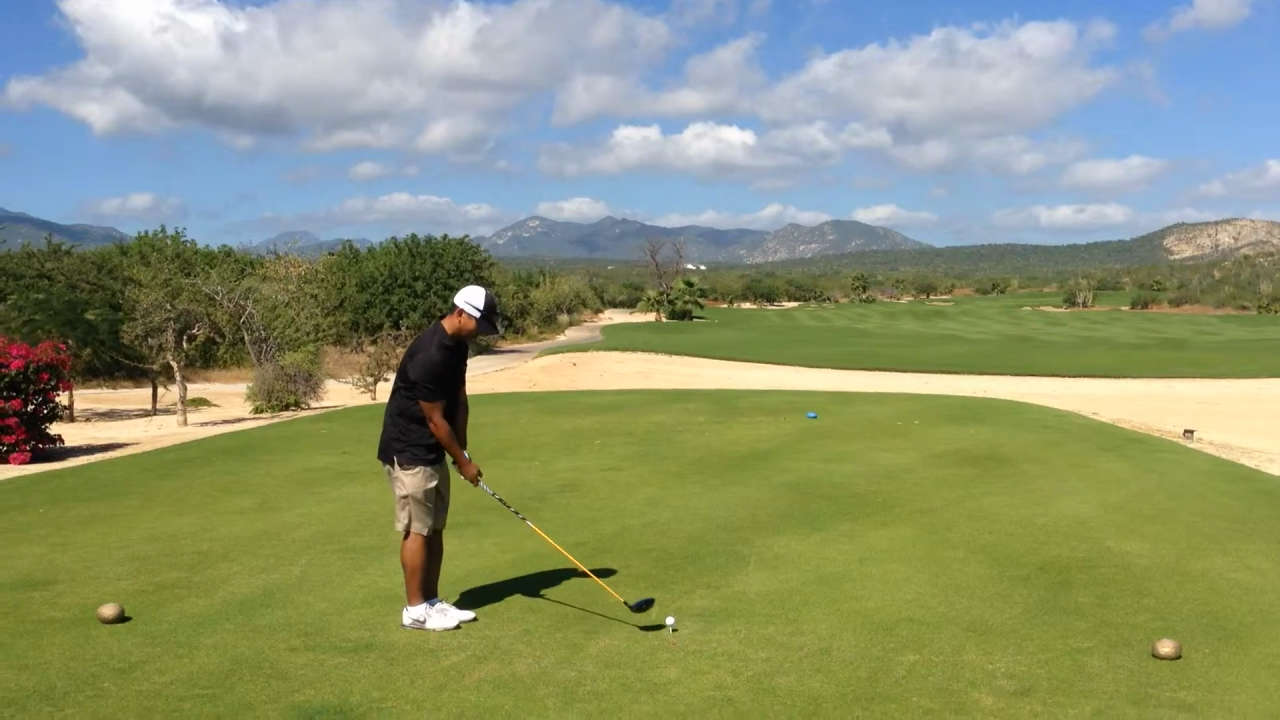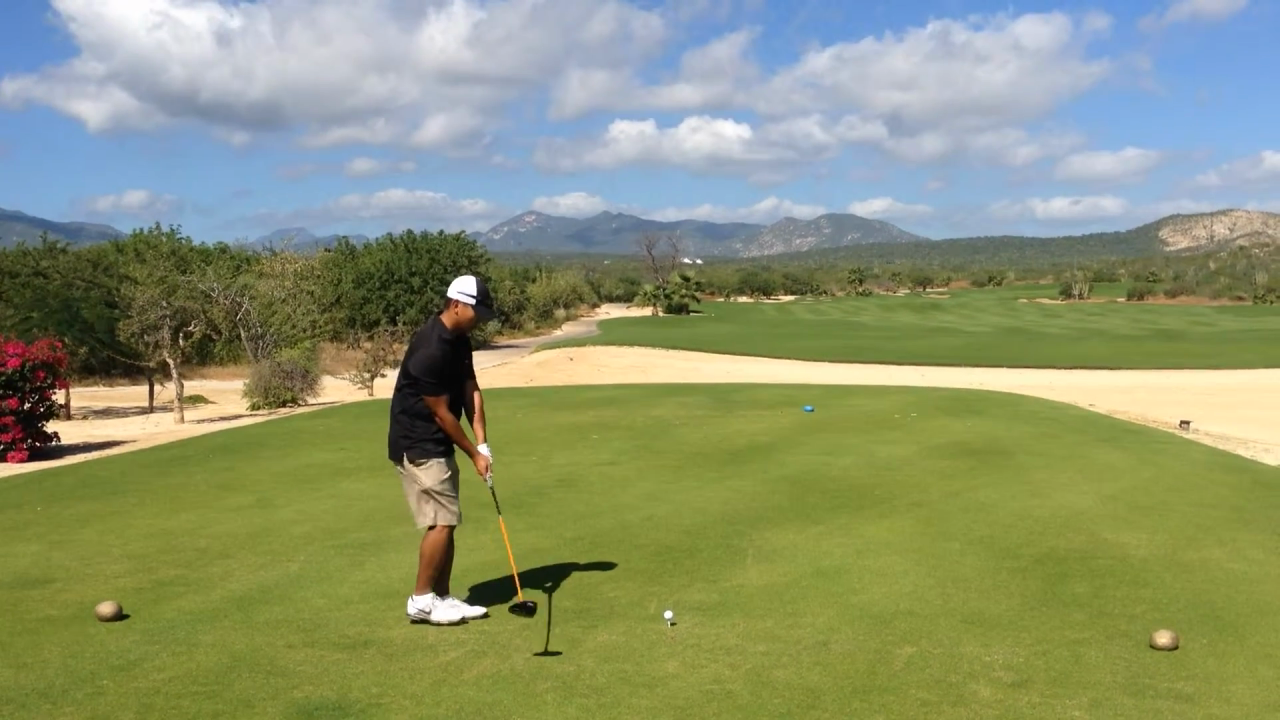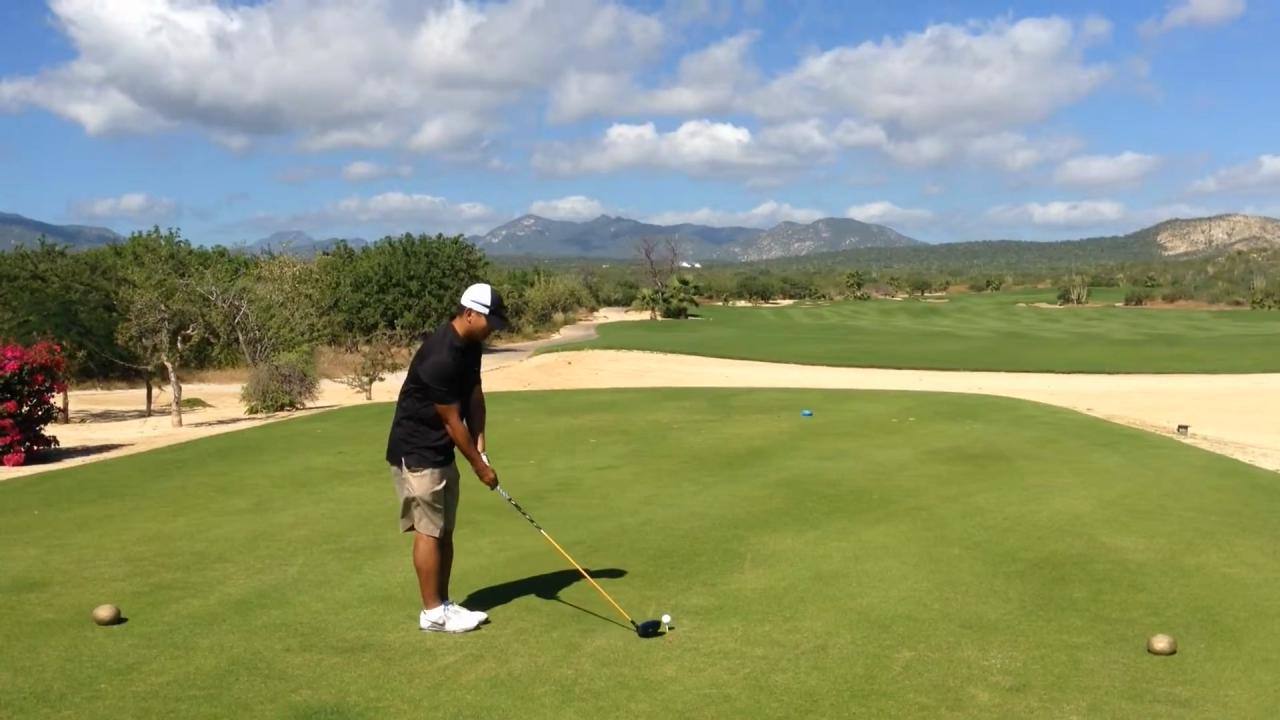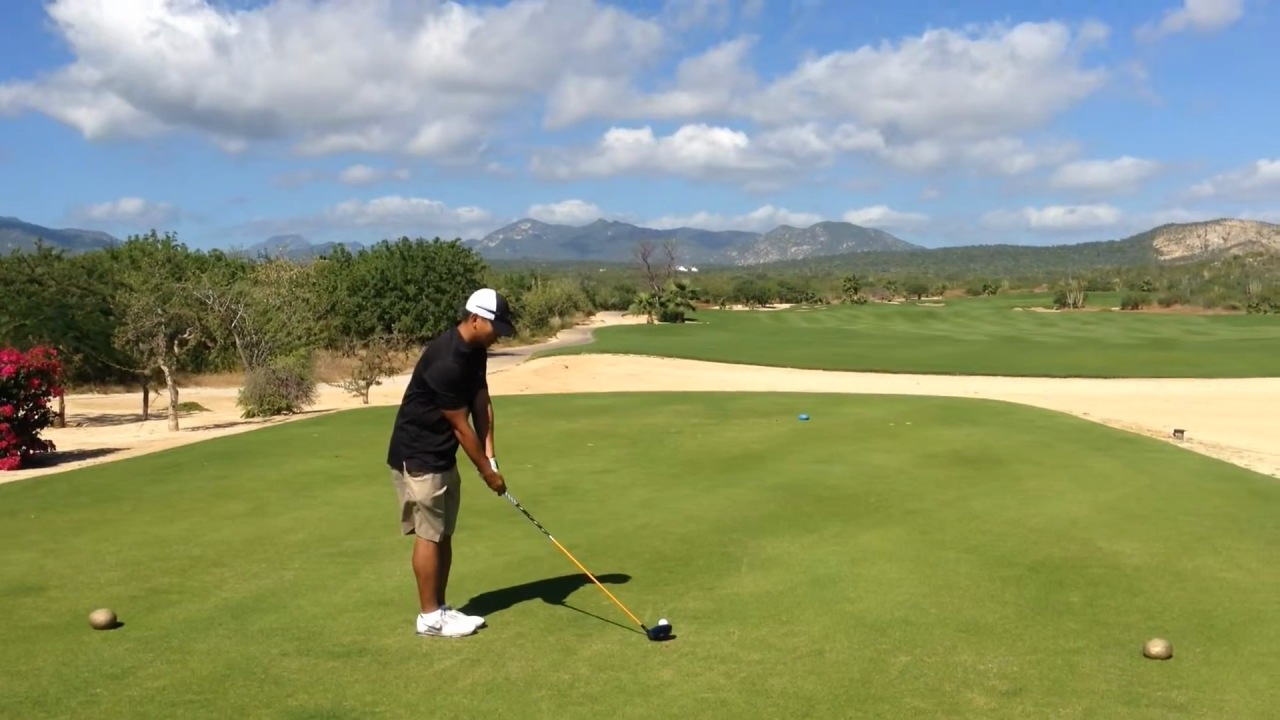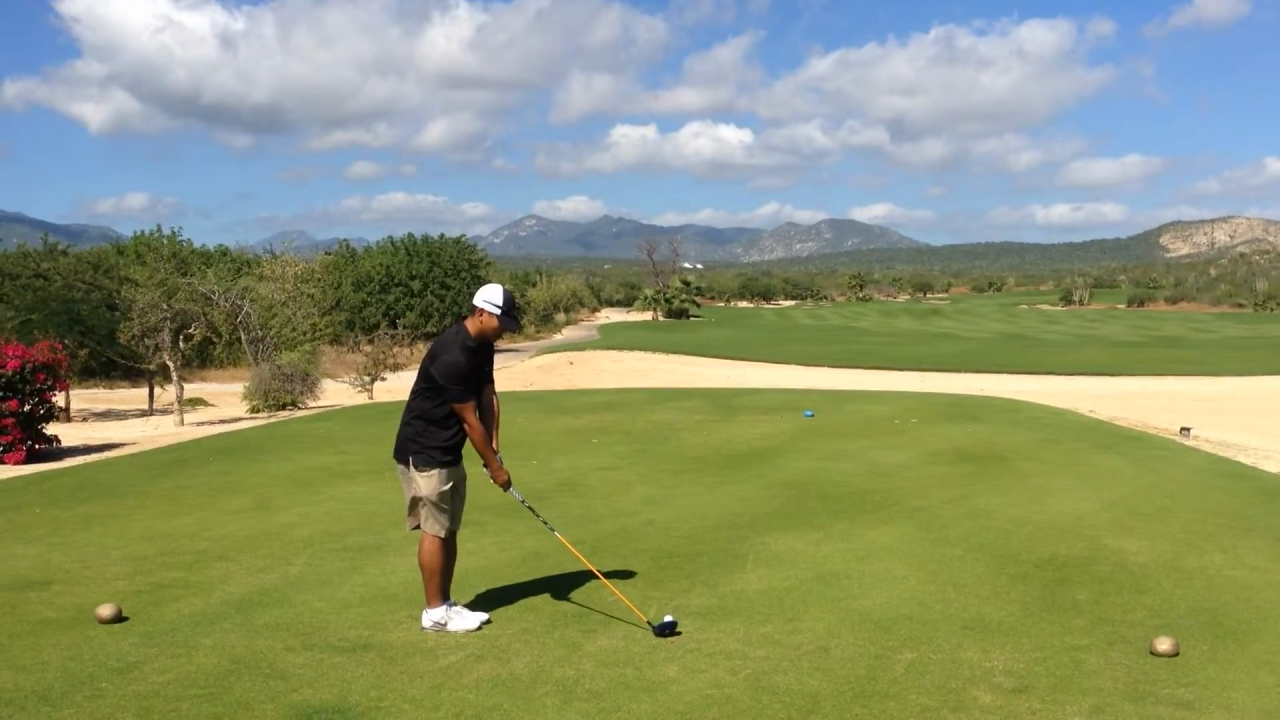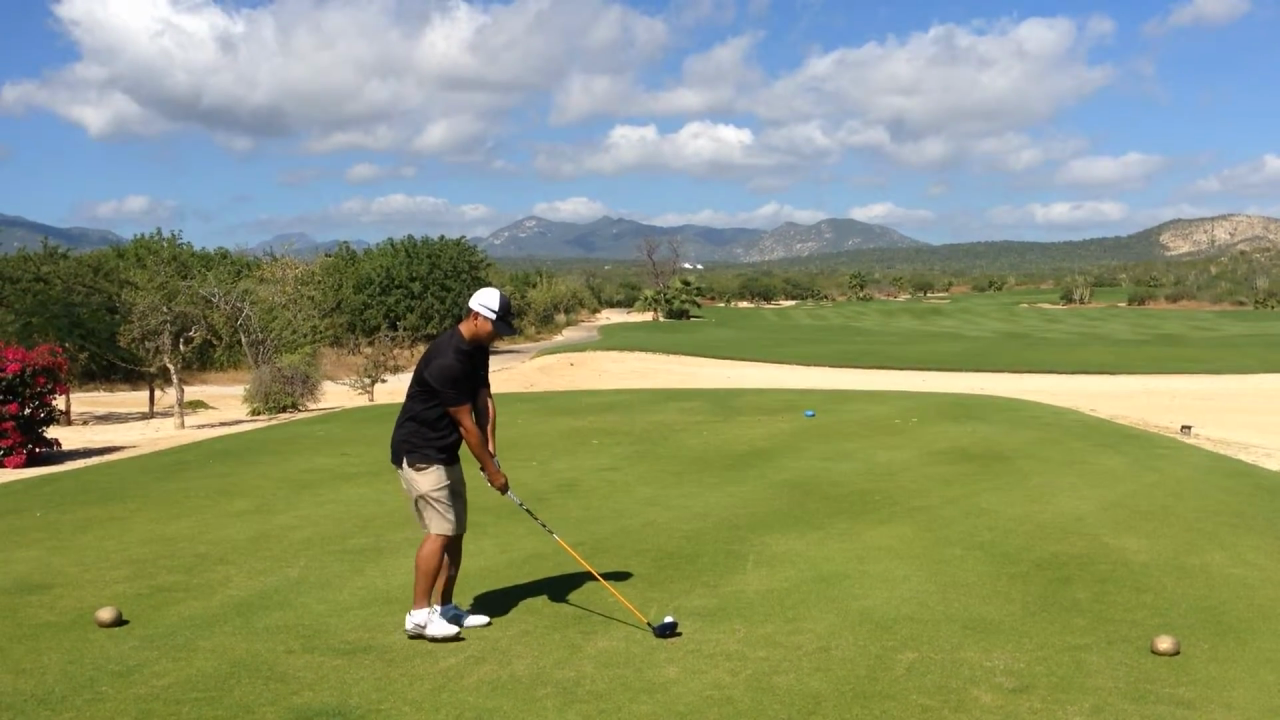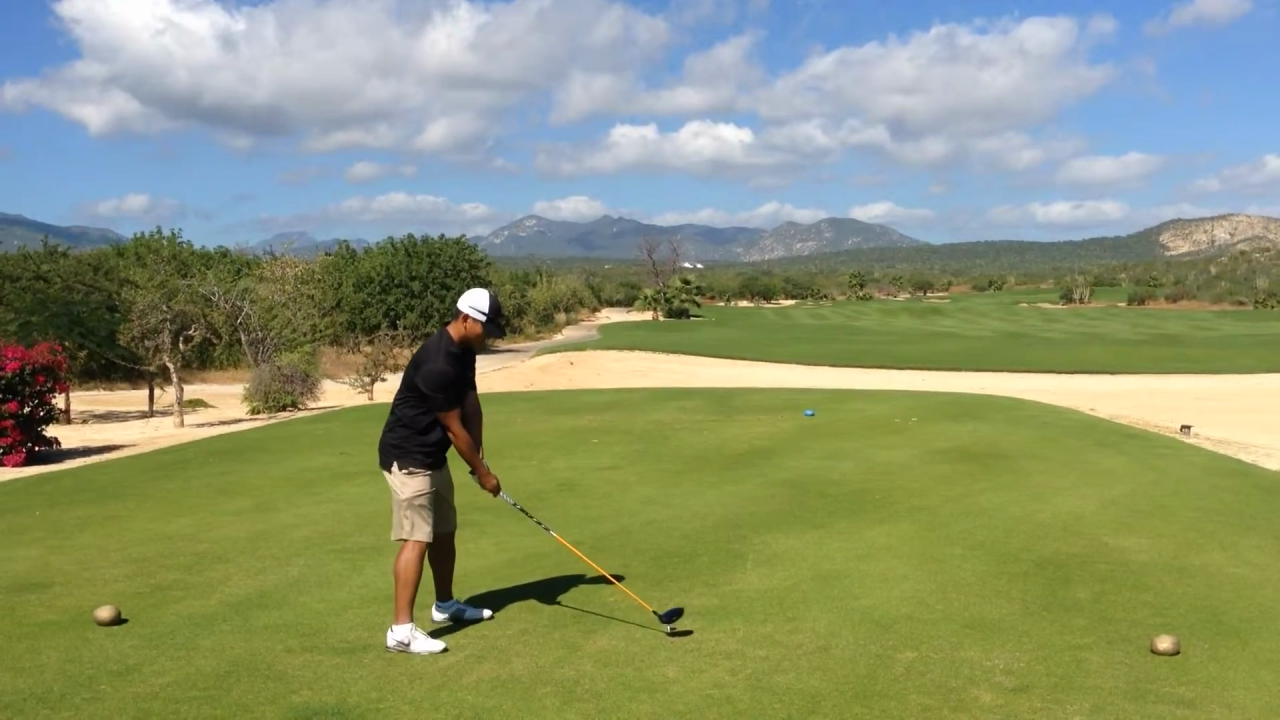
dt=0.7s
person 1, frame 1
left shoulder: (458, 345)
right shoulder: (429, 355)
left elbow: (459, 401)
right elbow: (435, 419)
left wrist: (464, 452)
right wrist: (463, 462)
left hip: (431, 451)
right hip: (408, 451)
left knee: (434, 528)
right knee: (417, 529)
left ankle: (431, 601)
right ankle: (415, 610)
person 1, frame 2
left shoulder: (461, 341)
right shoulder: (429, 349)
left elbow: (471, 391)
right elbow: (441, 413)
left wrist: (482, 445)
right wrist: (472, 455)
left hip: (439, 446)
right hip: (417, 447)
left knee: (445, 522)
right knee: (441, 522)
left ankle: (442, 597)
right ankle: (421, 598)
person 1, frame 3
left shoulder: (470, 346)
right shoulder: (440, 357)
left elbow: (475, 399)
right elbow: (452, 421)
left wrist: (482, 450)
right wrist: (479, 467)
left hip: (441, 452)
right hip: (417, 453)
left knee: (444, 531)
right knee: (429, 531)
left ankle: (443, 602)
right ankle: (432, 612)
person 1, frame 4
left shoulder: (475, 351)
right shoulder: (446, 361)
left elbow: (481, 403)
right elbow: (461, 426)
left wrist: (490, 457)
right wrist: (487, 472)
left hip: (442, 456)
right hip: (417, 457)
left knee: (444, 535)
right knee: (428, 535)
left ankle: (441, 608)
right ankle: (430, 617)
person 1, frame 5
left shoulder: (482, 346)
right shoulder: (452, 356)
left elbow: (488, 398)
right elbow: (469, 419)
left wrist: (495, 452)
right wrist: (494, 466)
left hip: (448, 452)
right hip: (424, 452)
left knee: (449, 530)
right knee: (434, 530)
left ankle: (445, 604)
right ankle: (434, 612)
person 1, frame 6
left shoulder: (477, 350)
right shoulder: (446, 359)
left elbow: (484, 401)
right elbow: (465, 423)
left wrist: (491, 452)
right wrist: (491, 469)
left hip: (445, 453)
right hip: (419, 453)
left knee: (455, 531)
right knee: (440, 530)
left ankle: (443, 607)
right ankle: (419, 613)
person 1, frame 7
left shoulder: (464, 351)
right shoulder: (436, 363)
left elbow: (471, 405)
right elbow: (454, 428)
left wrist: (480, 457)
right wrist: (481, 472)
left hip: (431, 456)
right hip: (407, 458)
left knee: (444, 533)
right knee: (416, 539)
left ankle: (445, 605)
right ankle: (401, 629)
